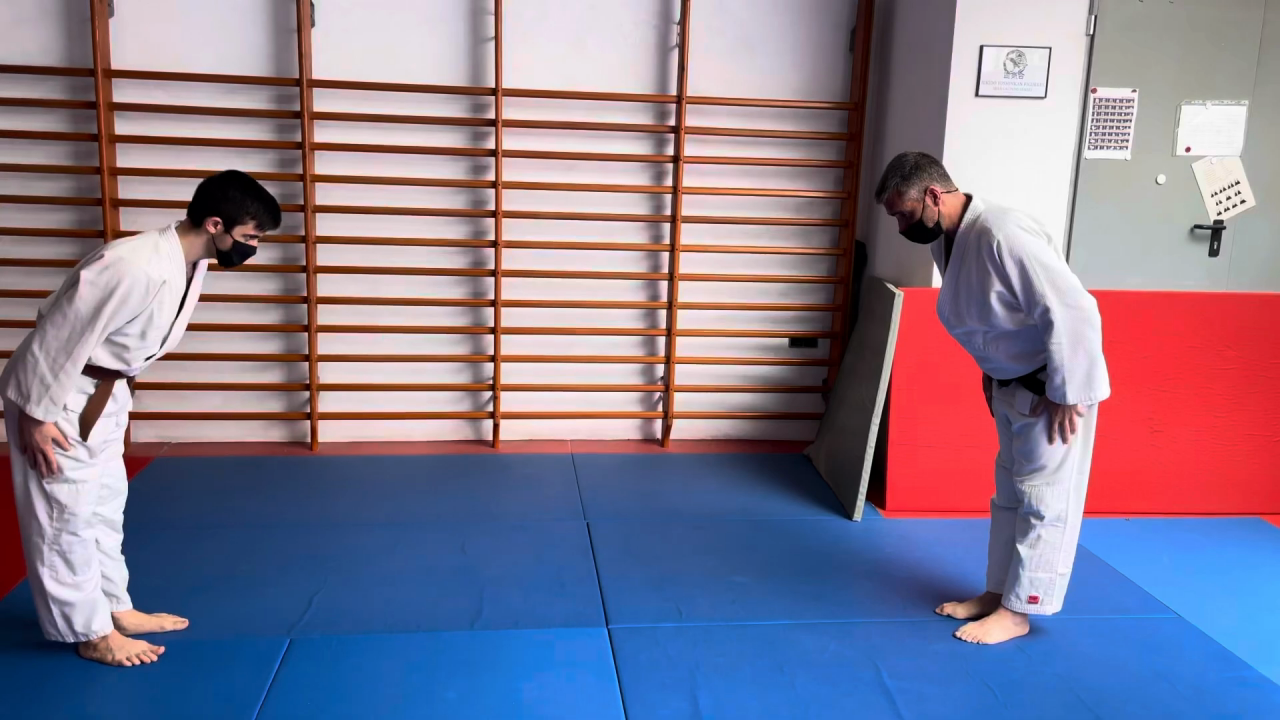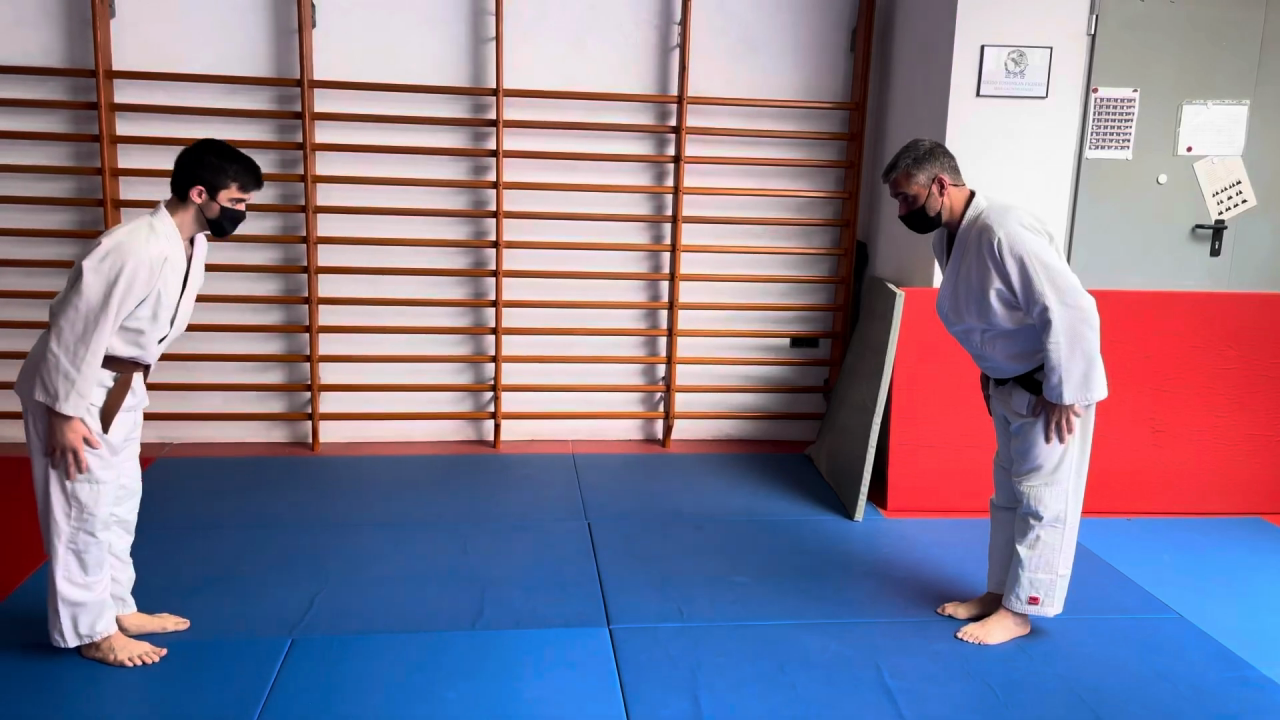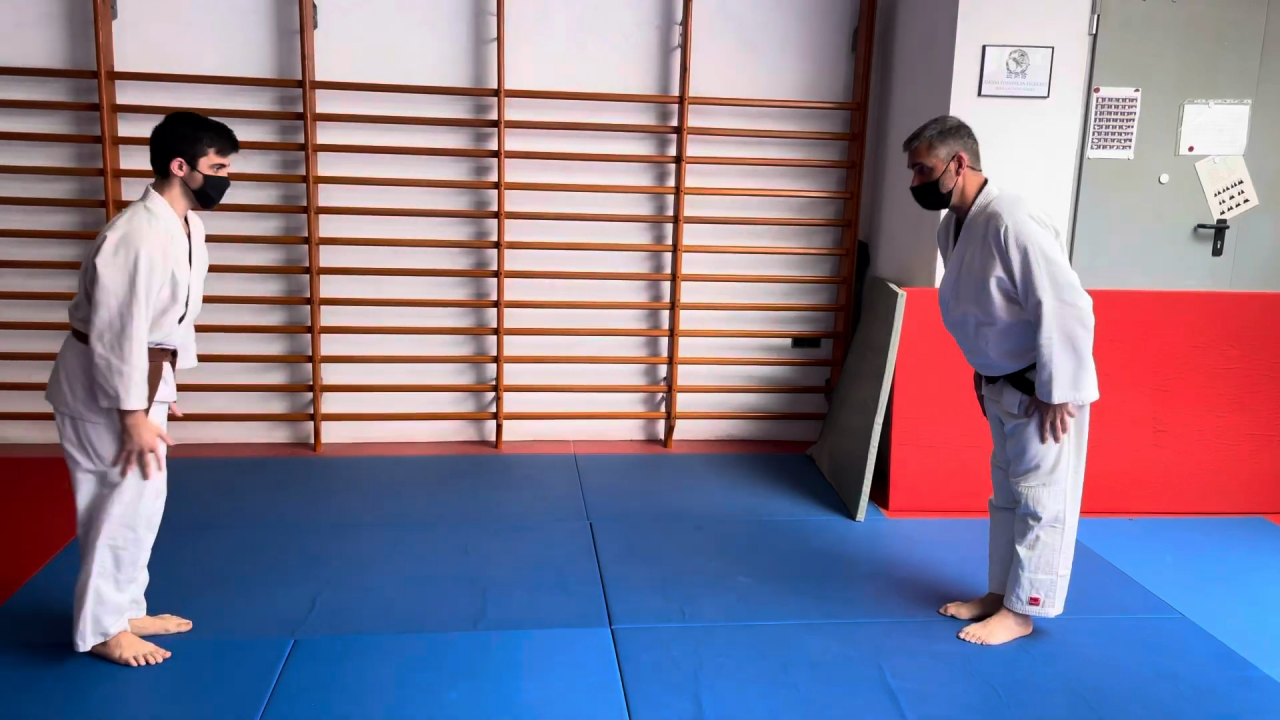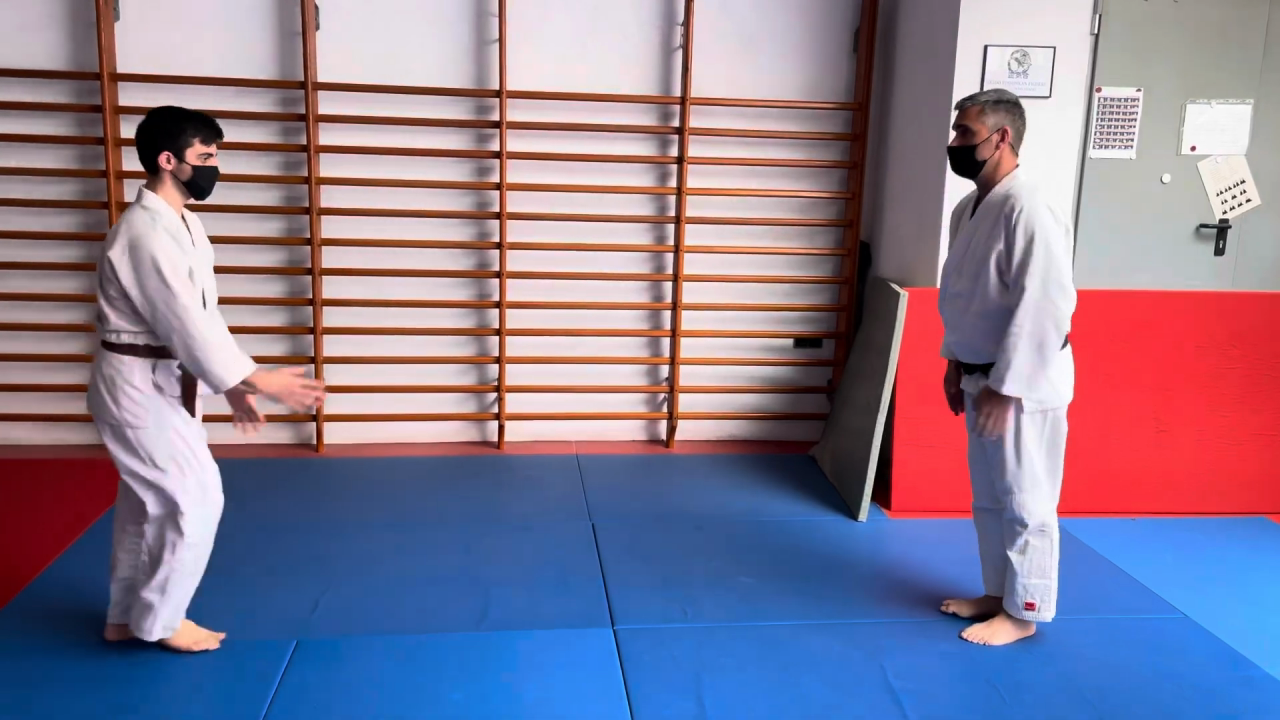
dt=0.2s
person 1, frame 1
left shoulder: (188, 263)
right shoulder: (135, 268)
right elbow: (60, 337)
left hip: (100, 394)
right hip: (57, 394)
left knee: (103, 501)
right knee: (67, 510)
left ankle: (112, 608)
right ankle: (90, 631)
person 1, frame 2
left shoulder: (191, 243)
right shoulder: (134, 250)
right elbow: (77, 331)
right wrist: (66, 414)
left hip: (117, 387)
right hip: (75, 387)
left knee: (116, 500)
right knee: (84, 506)
left ankle: (116, 607)
right ankle: (92, 631)
person 1, frame 3
left shoulder: (186, 225)
right shoulder: (139, 234)
right elbow: (117, 331)
left wrist: (163, 390)
right wrist: (135, 414)
left hip: (143, 378)
right hip: (103, 384)
left knee: (138, 498)
right knee: (124, 500)
left ankle: (124, 611)
right ankle: (102, 628)
person 1, frame 4
left shoulder: (179, 222)
right shoulder: (146, 231)
left elbow: (199, 310)
right elbow: (184, 320)
left wrist: (237, 381)
right wrist: (257, 379)
left hip: (161, 377)
right hip: (139, 383)
left knee: (149, 502)
right knee: (195, 495)
left ankle: (131, 615)
right ankle: (159, 618)
person 2, frame 1
left shoulder: (1003, 234)
right shoulder: (945, 239)
left elbow: (1073, 312)
left wrist: (1067, 395)
right wrist: (992, 372)
left hip: (1058, 385)
right hip: (1014, 384)
left knee: (1045, 496)
right knee: (1011, 491)
left ankle: (1018, 609)
right ankle: (999, 592)
person 2, frame 2
left shoulder: (1004, 232)
right shoulder: (946, 236)
left elbow: (1071, 311)
left wrist: (1064, 394)
right wrist: (990, 373)
left hip: (1057, 386)
right hip: (1012, 384)
left knee: (1044, 498)
right knee: (1010, 492)
left ankle: (1019, 610)
right ankle: (999, 592)
person 2, frame 3
left shoulder: (1012, 223)
right shoulder: (951, 226)
left elbow: (1065, 309)
left wrist: (1057, 394)
right wrist: (984, 371)
left hip: (1049, 385)
right hip: (1005, 384)
left knee: (1043, 499)
right knee: (1009, 493)
left ankle: (1021, 610)
right ankle: (1001, 593)
person 2, frame 4
left shoulder: (1028, 211)
right shoulder: (967, 209)
left elbow: (1042, 306)
left wrist: (1005, 388)
right wrist: (955, 364)
left hip: (1028, 381)
right hip: (982, 378)
left knee: (1024, 499)
right knee: (990, 493)
left ankle: (1022, 612)
right ankle: (997, 594)
